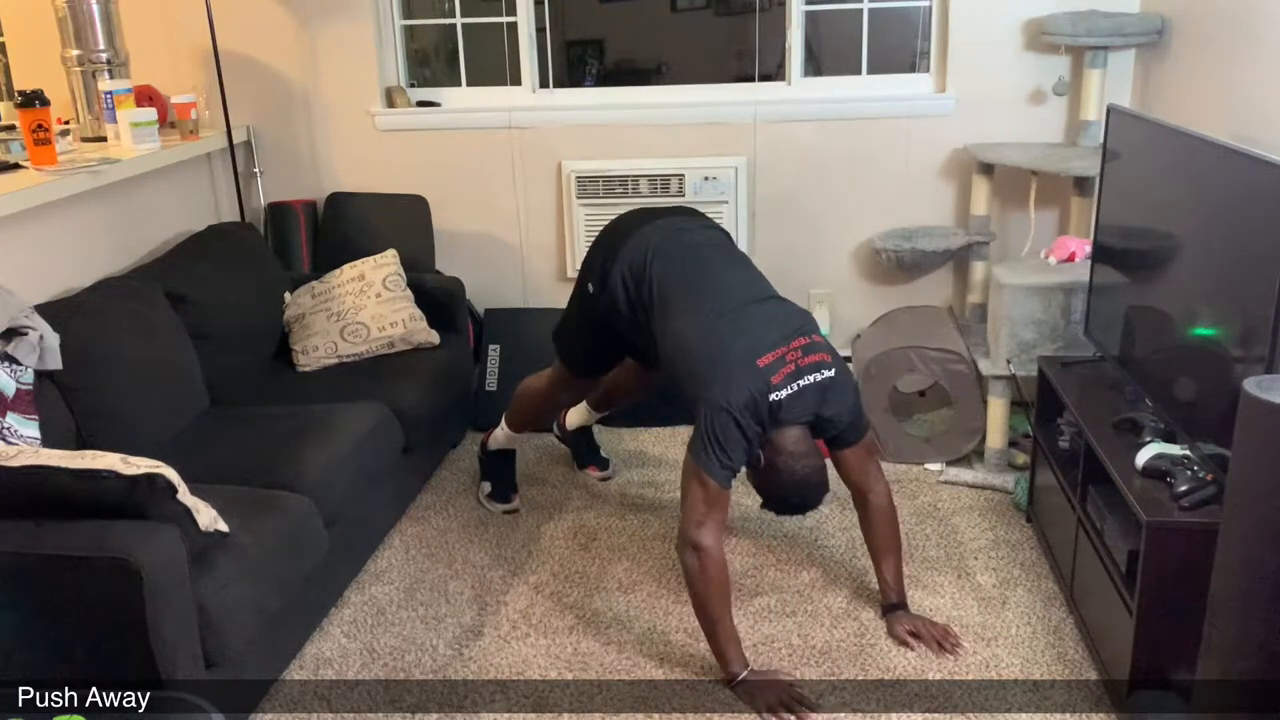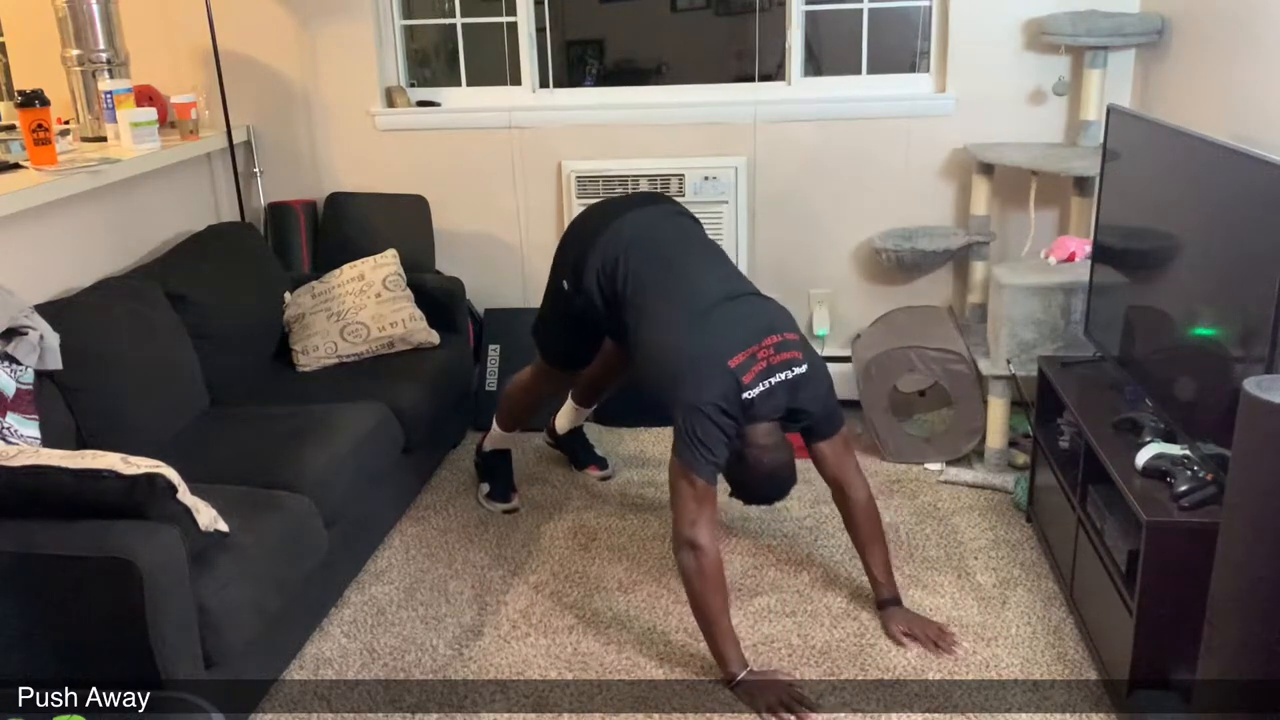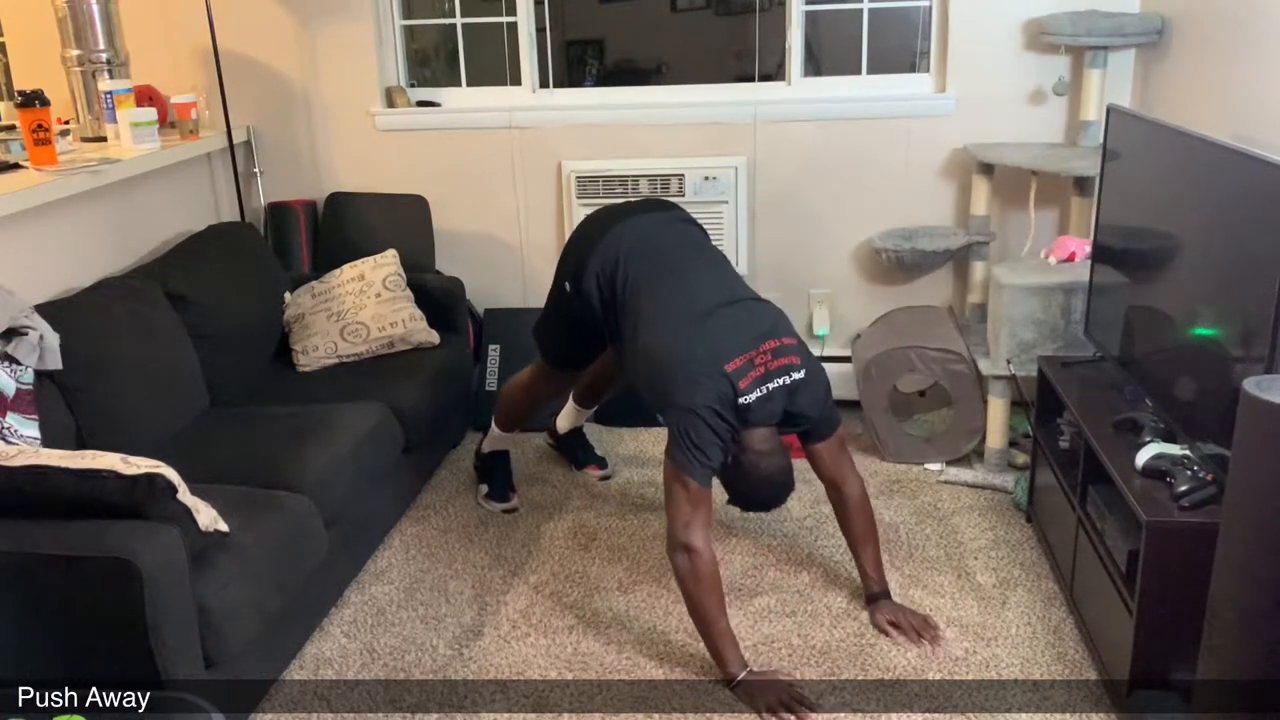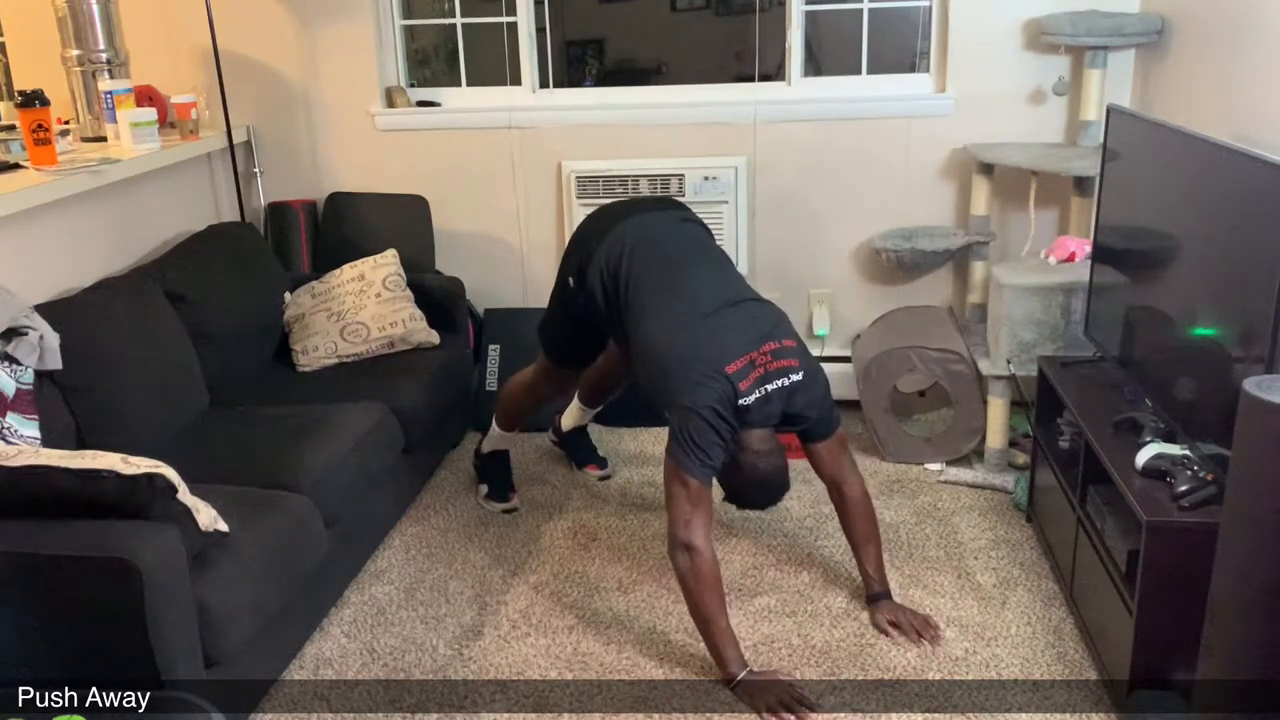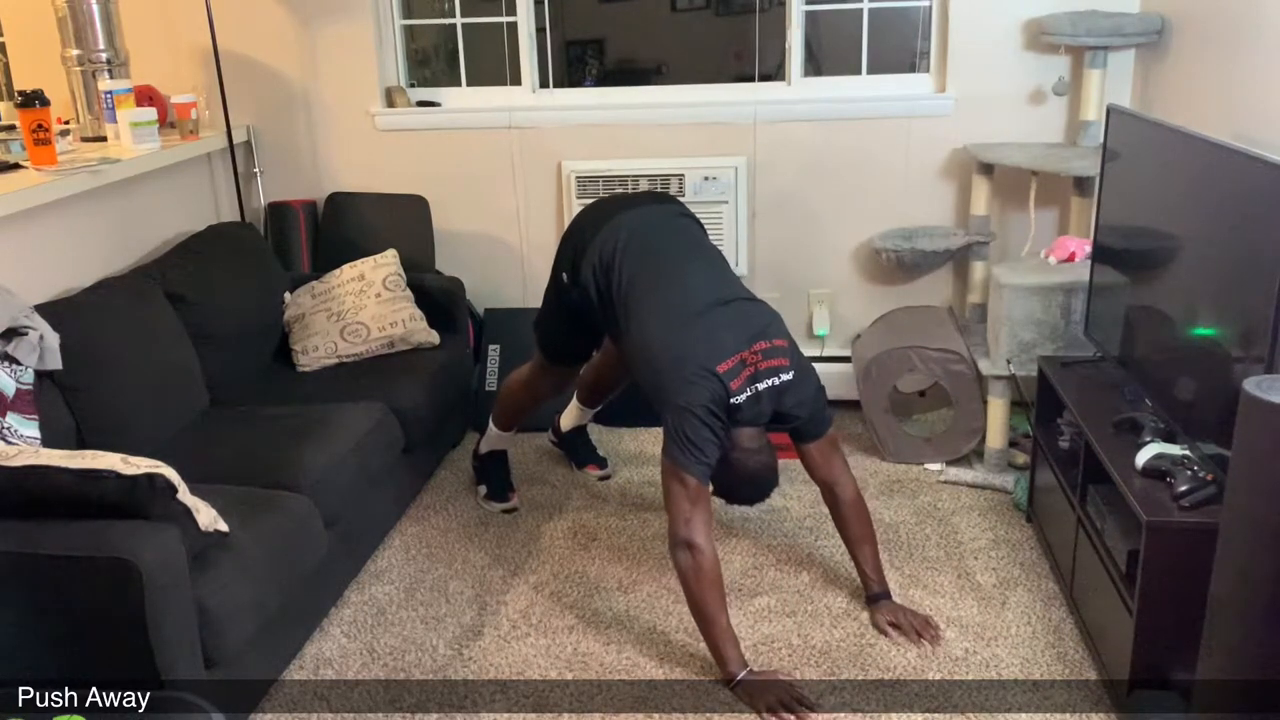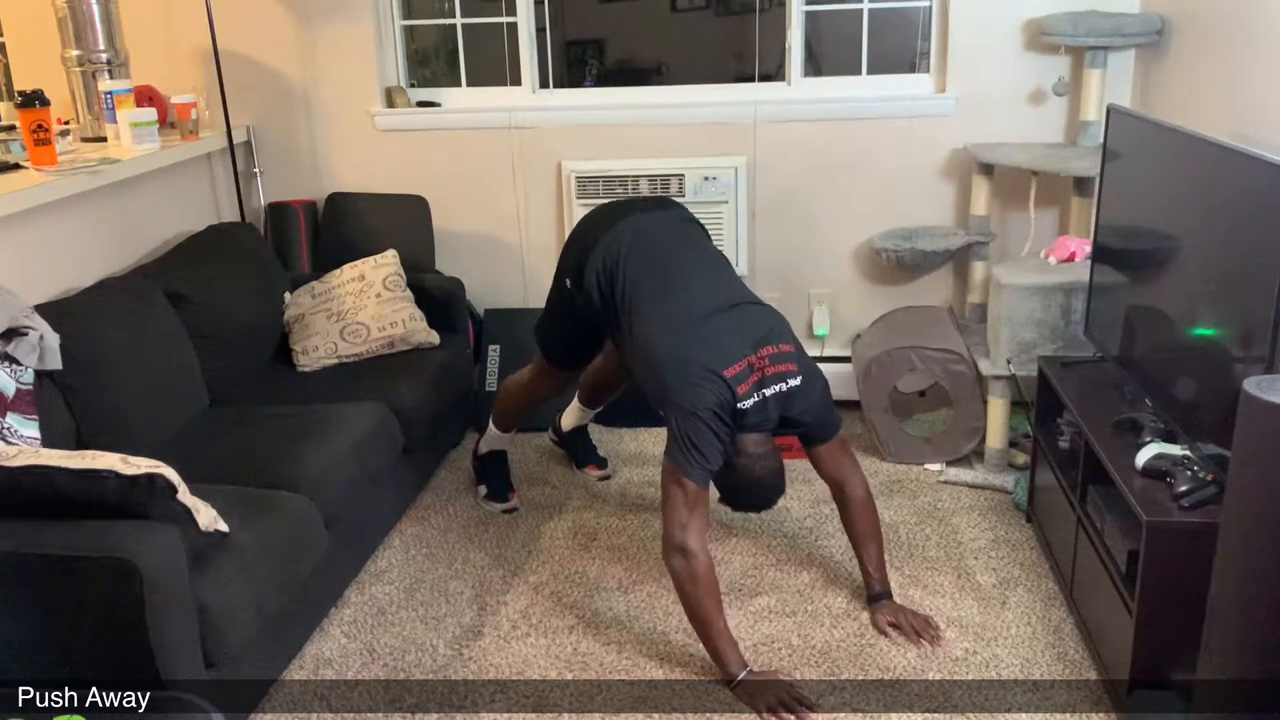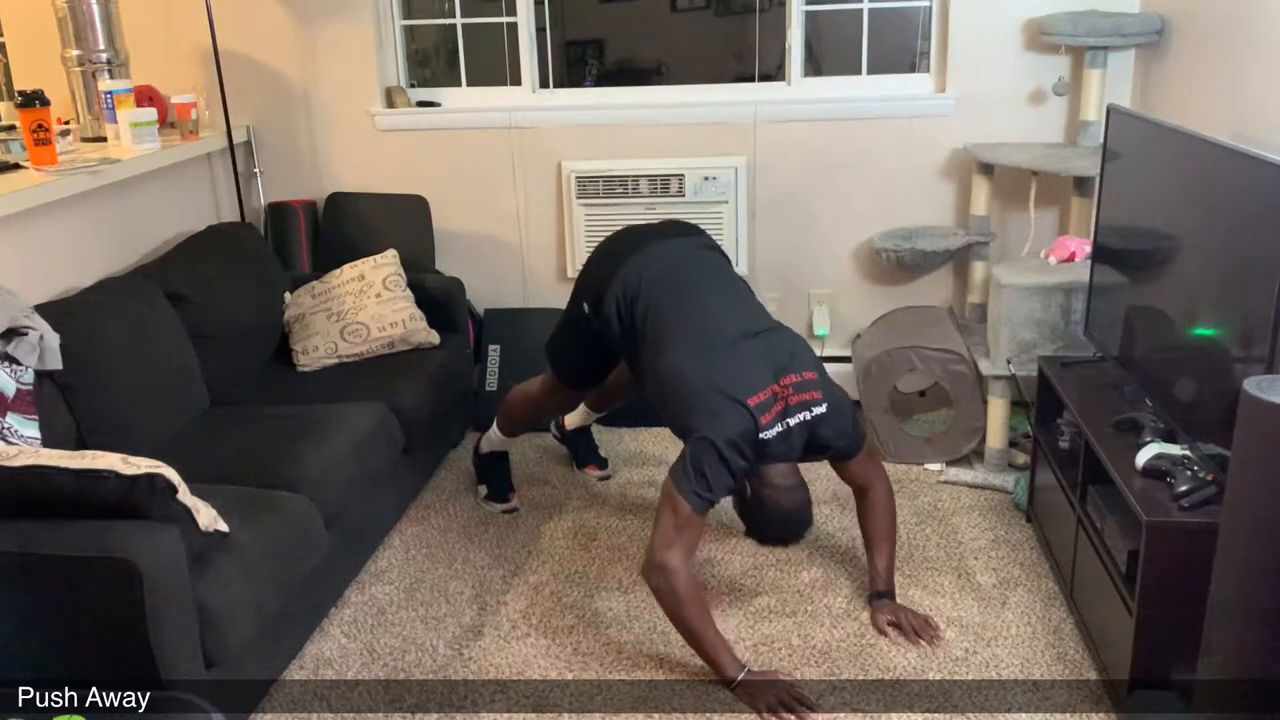
dt=0.3s
person 1, frame 1
left shoulder: (832, 383)
right shoulder: (732, 408)
left elbow: (872, 489)
right elbow: (700, 543)
left wrist: (895, 605)
right wrist: (739, 674)
left hip: (692, 236)
right hip: (629, 256)
left knee: (641, 371)
right knee: (571, 379)
left ankle: (574, 425)
right ankle: (499, 445)
person 1, frame 2
left shoulder: (804, 377)
right shoulder: (708, 403)
left elbow: (849, 482)
right elbow: (694, 543)
left wrist: (890, 603)
right wrist: (738, 675)
left hip: (664, 224)
right hip: (601, 245)
left knee: (619, 353)
right knee: (553, 372)
left ankle: (566, 427)
right ankle: (494, 447)
person 1, frame 3
left shoulder: (802, 379)
right shoulder: (703, 406)
left elbow: (844, 481)
right elbow: (688, 546)
left wrist: (878, 595)
right wrist: (739, 674)
left hip: (666, 230)
right hip: (602, 251)
left knee: (617, 356)
right knee: (554, 374)
left ankle: (567, 429)
right ankle: (493, 448)
person 1, frame 4
left shoulder: (802, 379)
right shoulder: (704, 406)
left elbow: (846, 481)
right elbow: (689, 544)
left wrist: (879, 595)
right wrist: (739, 675)
left hip: (672, 226)
right hip: (606, 247)
left knee: (625, 356)
right knee: (556, 372)
left ankle: (572, 426)
right ankle: (493, 447)
person 1, frame 5
left shoulder: (792, 378)
right shoulder: (696, 405)
left elbow: (838, 482)
right elbow: (690, 543)
left wrist: (879, 595)
right wrist: (738, 674)
left hip: (667, 221)
right hip: (600, 243)
left knee: (621, 355)
right knee: (552, 370)
left ankle: (570, 428)
right ankle: (491, 447)
person 1, frame 6
left shoulder: (801, 383)
right shoulder: (703, 409)
left elbow: (848, 481)
right elbow: (684, 548)
left wrist: (881, 595)
right wrist: (738, 675)
left hip: (669, 225)
right hip: (603, 248)
left knee: (623, 357)
right knee: (552, 373)
left ankle: (571, 426)
right ankle: (491, 446)
person 1, frame 7
left shoulder: (827, 409)
right shoulder: (724, 442)
left elbow: (873, 484)
right elbow: (664, 565)
left wrist: (882, 593)
right wrist: (739, 677)
left hip: (690, 252)
right hip: (621, 276)
left knee: (626, 374)
right knee: (561, 390)
left ankle: (574, 427)
right ankle: (492, 446)
